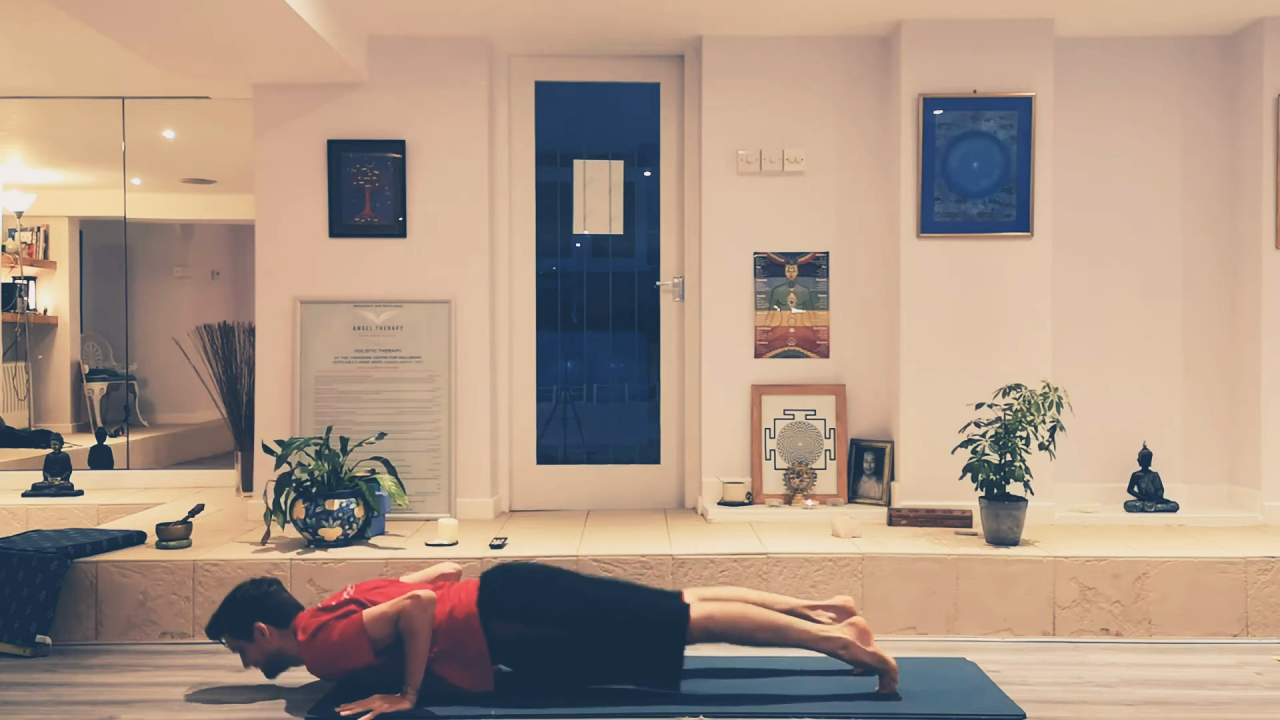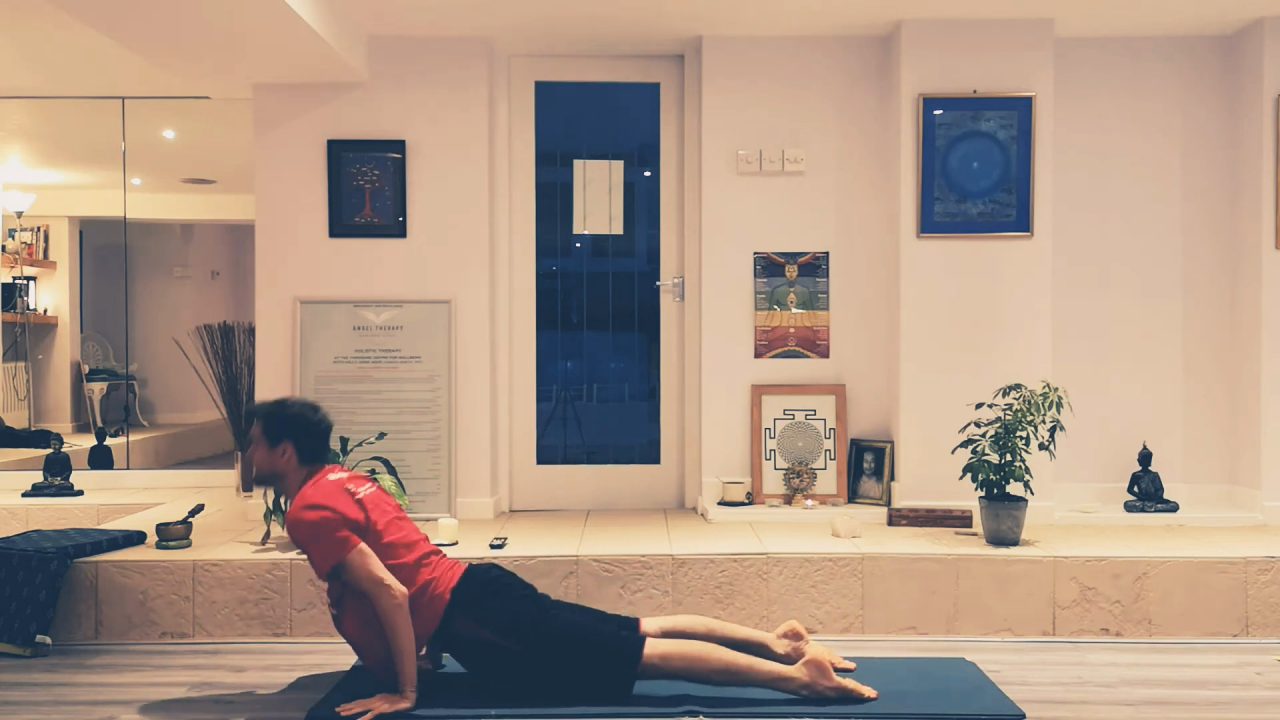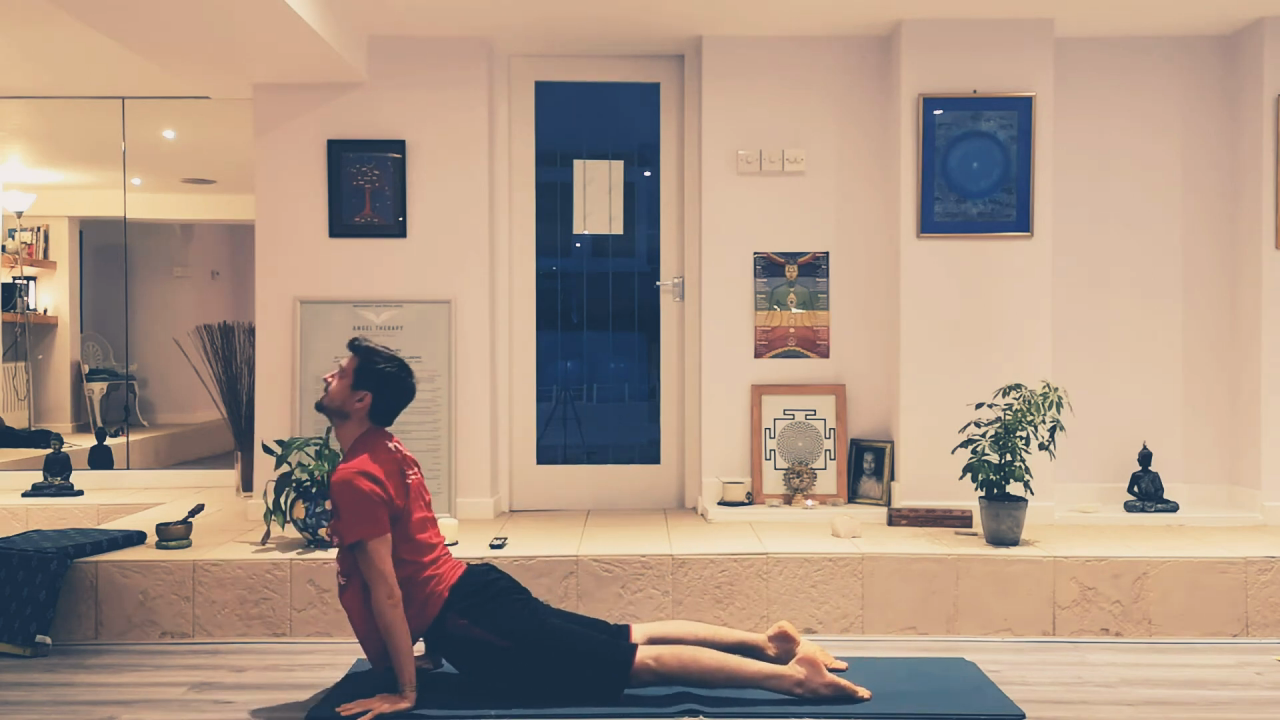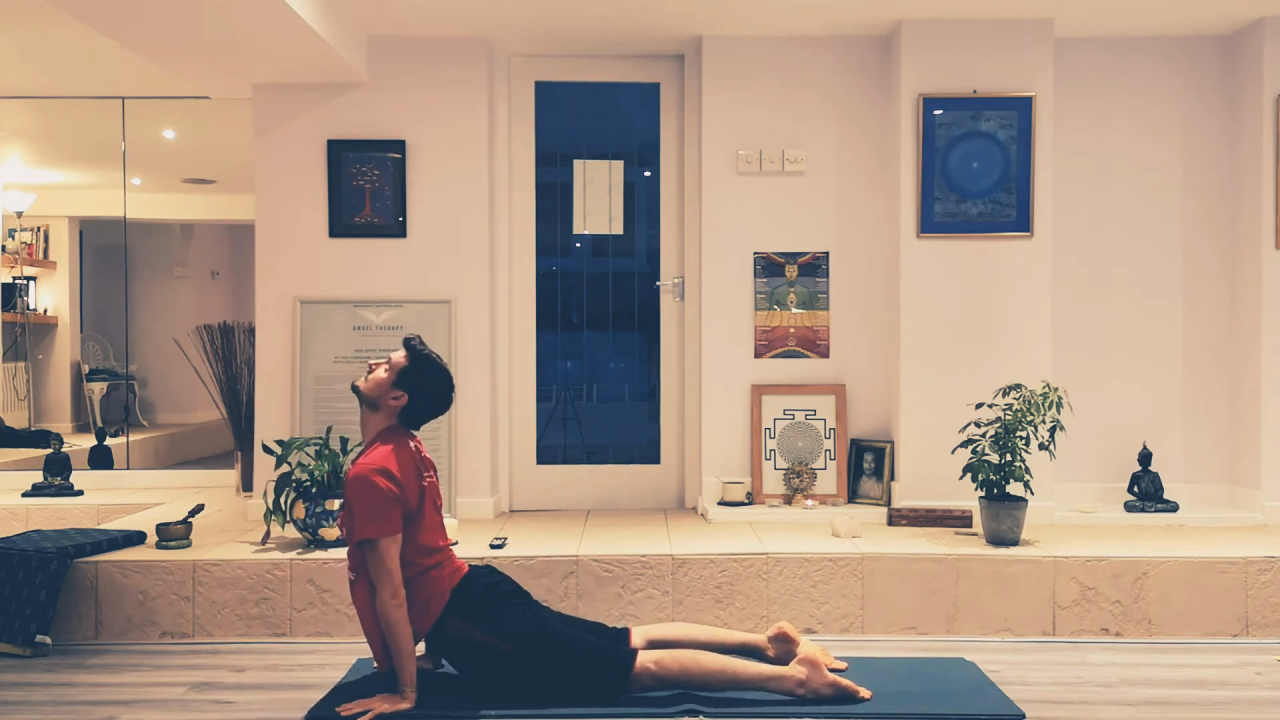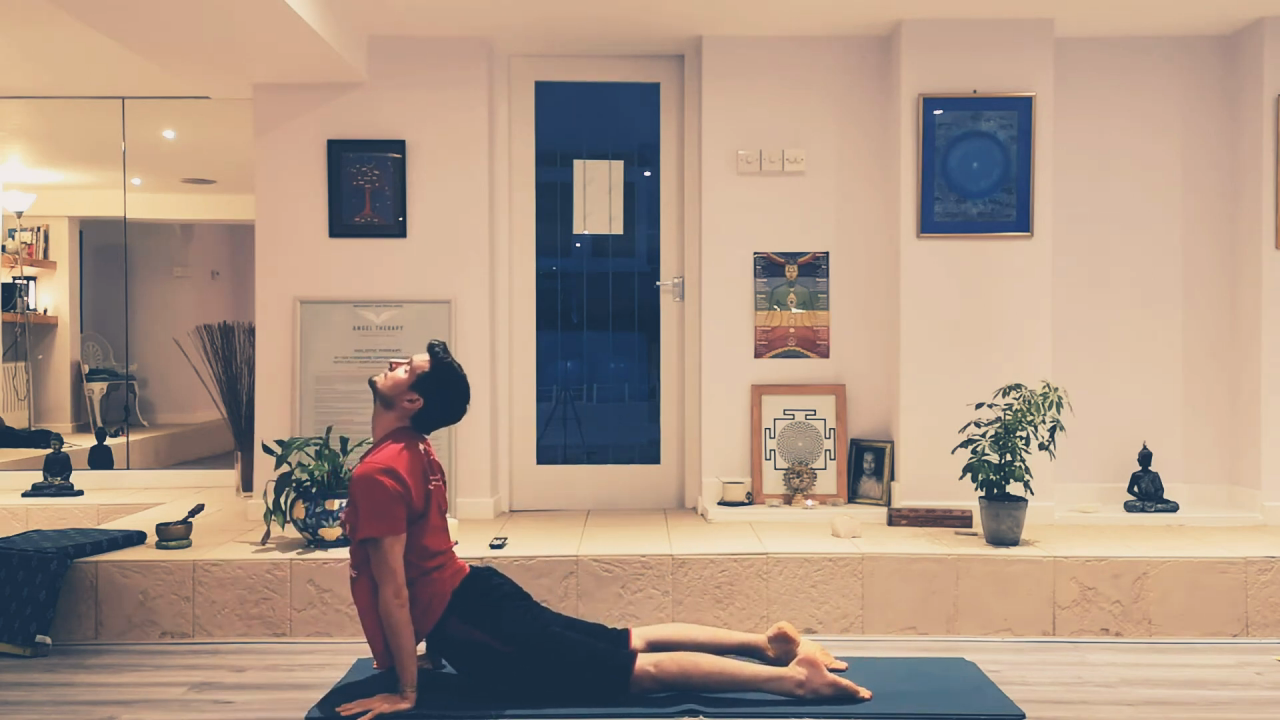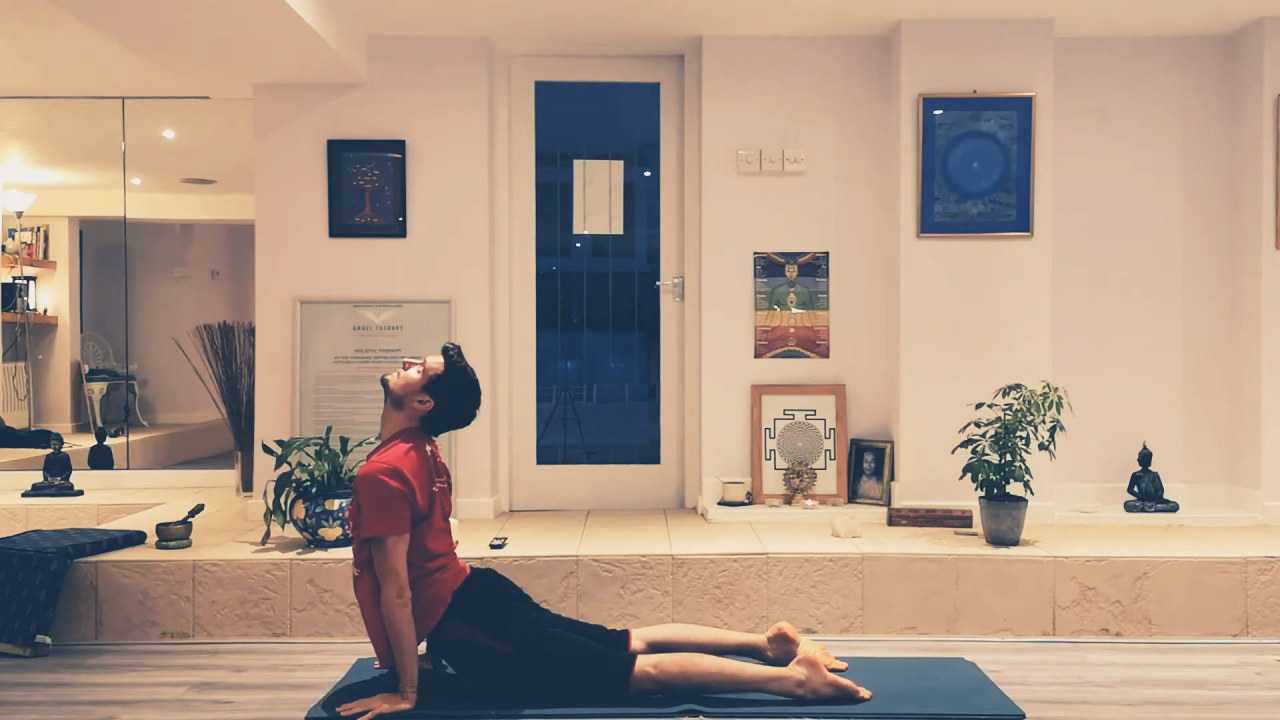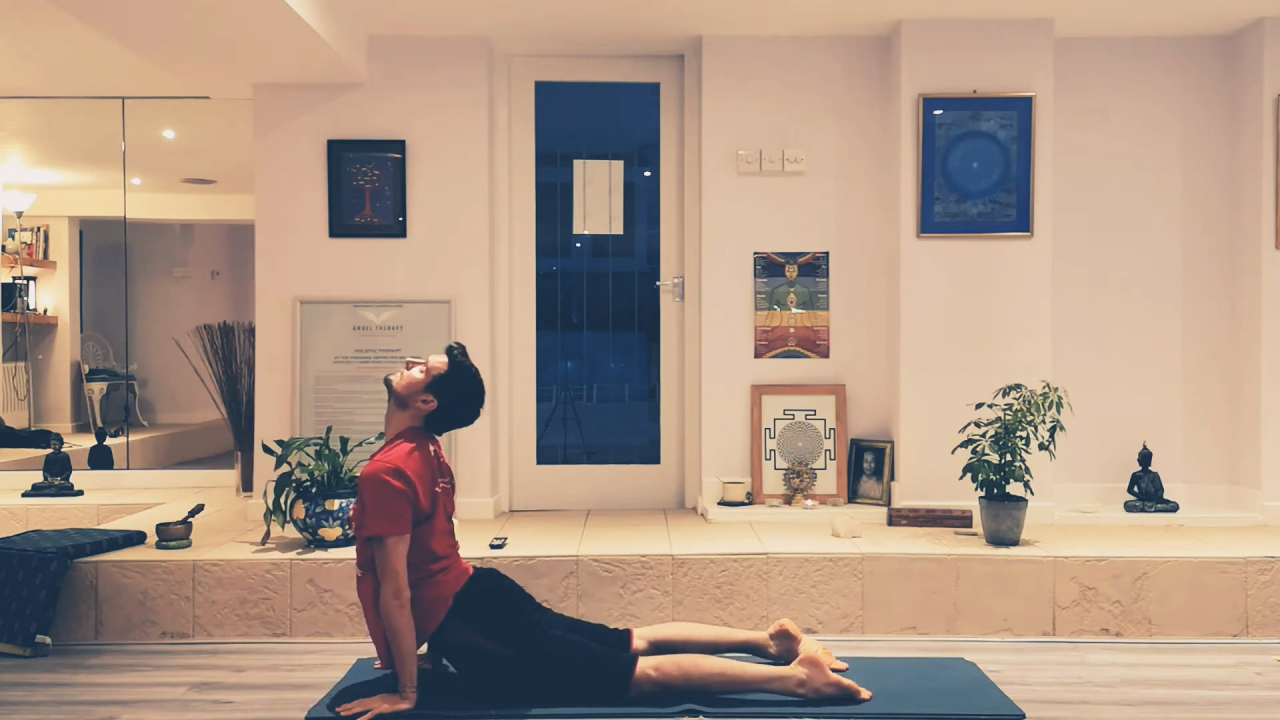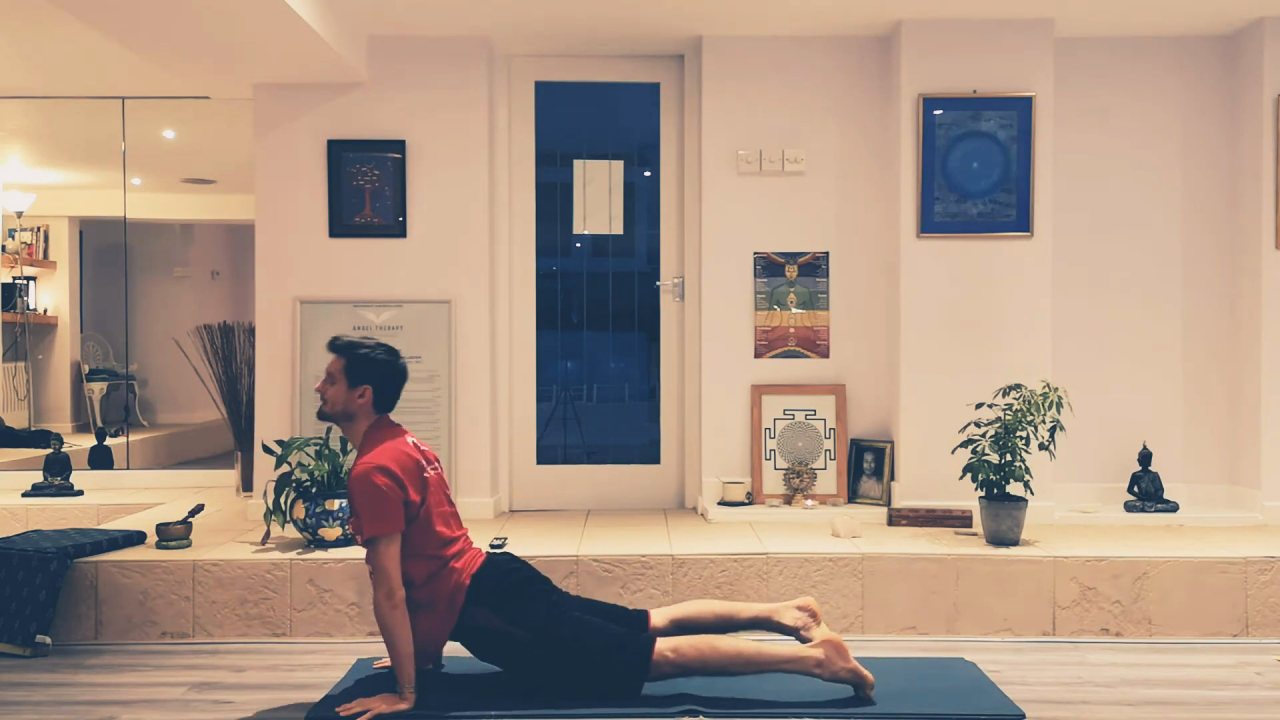
dt=0.4s
person 1, frame 1
left shoulder: (321, 643)
right shoulder: (339, 610)
left elbow: (418, 604)
right elbow: (446, 572)
right wrist: (425, 654)
left hip: (505, 616)
right hip: (506, 591)
left knee: (685, 620)
right knee: (683, 607)
left ankle: (838, 639)
right ankle: (824, 612)
person 1, frame 2
left shoulder: (310, 512)
right shoulder: (347, 482)
left elbow: (392, 594)
right wrist: (416, 653)
left hip: (475, 616)
right hip: (480, 587)
left knee: (642, 656)
right knee: (645, 633)
right ankle: (776, 643)
person 1, frame 3
left shoulder: (353, 478)
right shoulder: (389, 453)
left elbow: (384, 591)
right wrist: (431, 646)
left hip: (467, 617)
right hip: (475, 590)
left knee: (636, 664)
right knee: (631, 639)
right ankle: (765, 643)
person 1, frame 4
left shoulder: (370, 473)
right shoulder: (406, 450)
left elbow: (389, 590)
right wrist: (434, 647)
left hip: (467, 621)
right hip: (475, 594)
left knee: (638, 667)
right knee: (633, 641)
left ankle: (794, 677)
right ankle: (765, 643)
person 1, frame 5
left shoulder: (376, 473)
right shoulder: (415, 452)
left elbow: (392, 590)
right wrist: (434, 648)
left hip: (465, 620)
right hip: (473, 596)
left knee: (638, 670)
right knee: (632, 641)
right ankle: (765, 643)
person 1, frame 6
left shoulder: (381, 473)
right shoulder: (422, 454)
left elbow: (395, 590)
right wrist: (435, 646)
left hip: (464, 623)
right hip: (473, 598)
left knee: (637, 671)
right knee: (632, 643)
right ankle: (765, 642)
person 1, frame 7
left shoulder: (385, 472)
right shoulder: (424, 453)
left elbow: (395, 590)
right wrist: (435, 647)
left hip: (467, 623)
right hip: (476, 598)
left knee: (639, 674)
right knee: (636, 641)
left ankle: (796, 676)
right ankle: (767, 640)
person 1, frame 8
left shoulder: (371, 471)
right shoulder: (403, 444)
left elbow: (390, 592)
right wrist: (429, 648)
left hip: (488, 607)
right hip: (495, 582)
left knee: (653, 654)
right knee: (654, 622)
left ankle: (812, 656)
right ankle: (782, 613)
